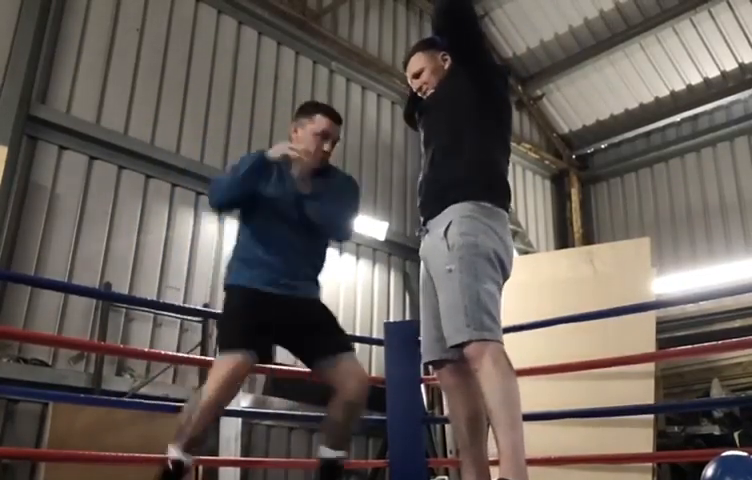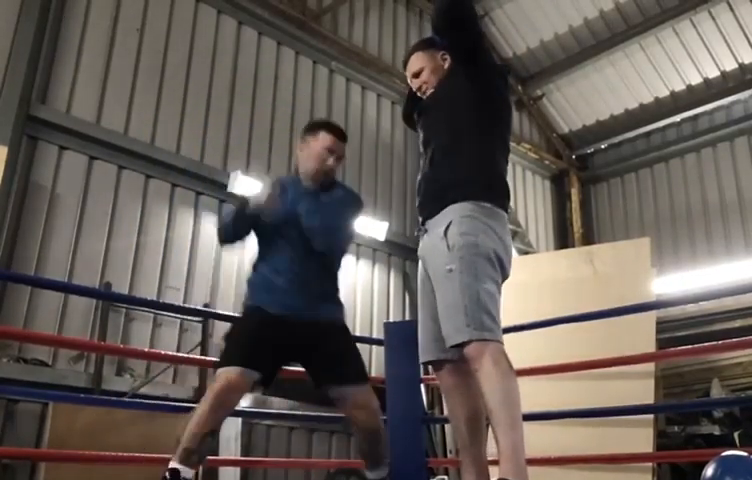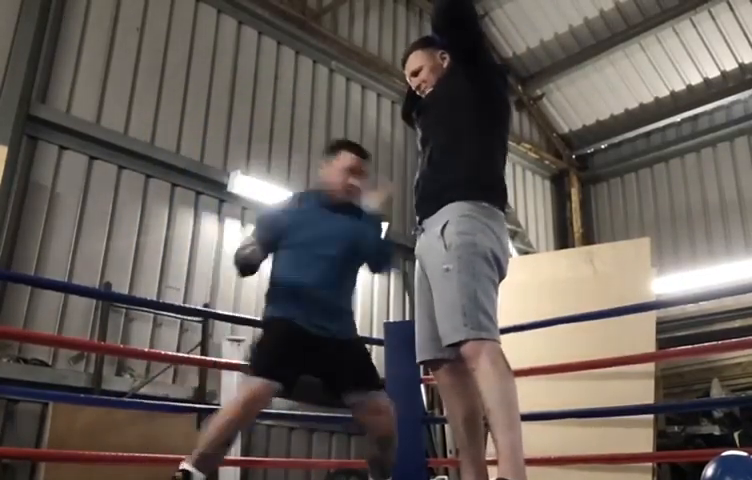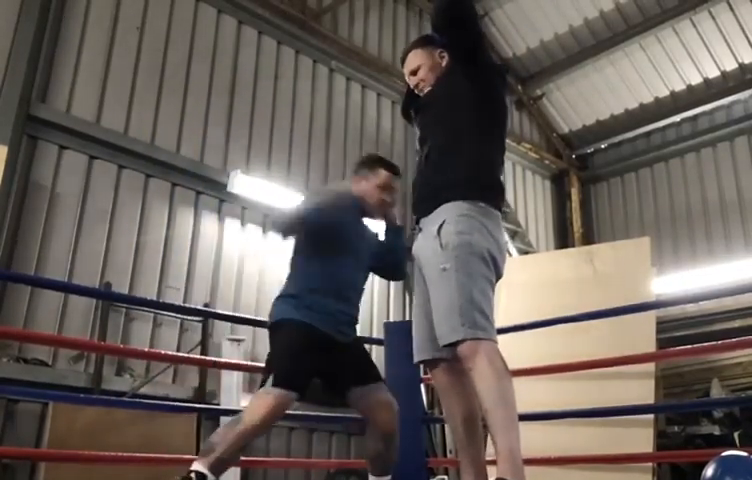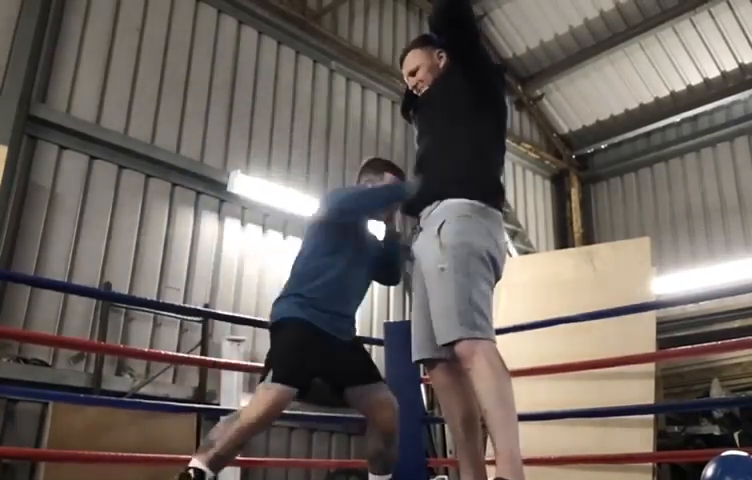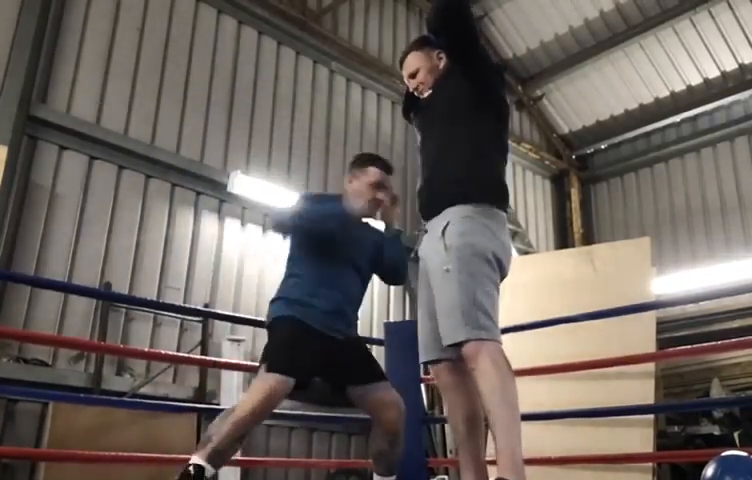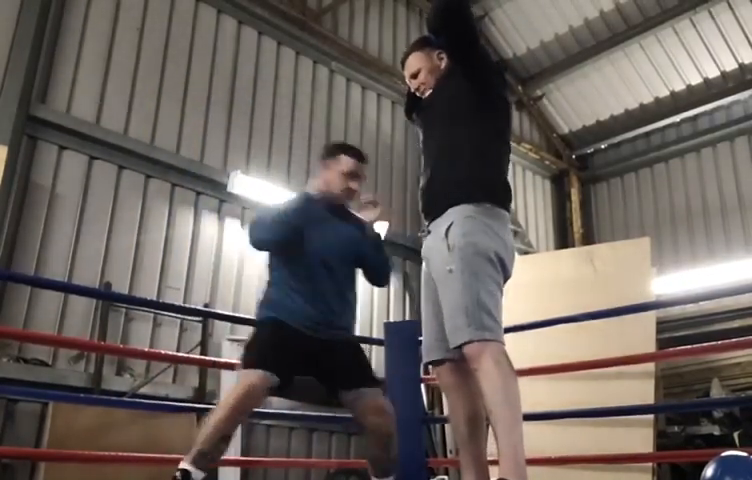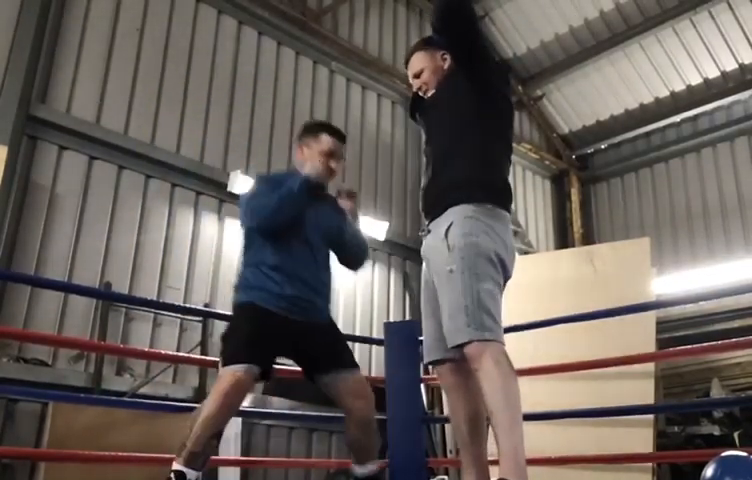
dt=0.1s
person 1, frame 1
left shoulder: (478, 80)
right shoulder: (439, 108)
right elbow: (411, 113)
right wrist: (420, 92)
left hip: (467, 220)
right hip: (438, 231)
left knee: (477, 344)
right knee: (448, 362)
person 1, frame 2
left shoulder: (478, 80)
right shoulder: (437, 109)
right elbow: (408, 113)
left hip: (466, 220)
right hip: (437, 232)
left knee: (478, 344)
right knee: (448, 362)
person 1, frame 3
left shoulder: (476, 79)
right shoulder: (437, 107)
right elbow: (409, 111)
left hip: (463, 219)
right hip: (434, 231)
left knee: (474, 343)
right knee: (444, 361)
person 1, frame 4
left shoulder: (475, 78)
right shoulder: (434, 105)
right elbow: (408, 109)
left hip: (460, 219)
right hip: (433, 229)
left knee: (472, 342)
right knee: (442, 360)
person 1, frame 5
left shoulder: (473, 78)
right shoulder: (435, 104)
right elbow: (409, 107)
left hip: (459, 219)
right hip: (433, 229)
left knee: (470, 343)
right knee: (441, 361)
person 1, frame 6
left shoulder: (474, 78)
right shoulder: (435, 107)
right elbow: (408, 109)
left hip: (466, 221)
right hip: (437, 232)
left knee: (476, 343)
right knee: (445, 361)
person 1, frame 7
left shoulder: (475, 79)
right shoulder: (438, 106)
right elbow: (413, 109)
left hip: (469, 220)
right hip: (441, 231)
left knee: (478, 344)
right knee: (447, 361)
person 1, frame 8
left shoulder: (479, 78)
right shoulder: (442, 107)
right elbow: (416, 109)
left hip: (469, 221)
right hip: (442, 232)
left knee: (479, 344)
right knee: (449, 361)
person 2, frame 1
left shoulder: (337, 183)
right shoulder: (263, 168)
left elbow: (340, 229)
right elbow: (219, 198)
left wrist: (305, 183)
right wrist: (265, 158)
left hip: (302, 296)
right hip: (251, 289)
left knee: (354, 383)
right knee: (228, 373)
person 2, frame 2
left shoulder: (341, 198)
right shoulder: (277, 191)
left elbow: (331, 241)
right elbow: (228, 232)
left wrist: (298, 197)
right wrist: (250, 208)
left hip: (324, 321)
right hip: (267, 311)
left knee: (366, 411)
right knee: (224, 388)
person 2, frame 3
left shoulder: (360, 221)
right shoulder: (290, 210)
left elbow: (381, 262)
right elbow: (245, 264)
left wrist: (373, 216)
right wrist: (248, 253)
left hip: (339, 334)
right hip: (288, 323)
left knee: (383, 417)
right knee: (249, 399)
person 2, frame 4
left shoulder: (366, 235)
right shoulder: (326, 211)
left elbow: (396, 270)
right elbow: (286, 224)
left wrist: (393, 225)
right wrist: (344, 198)
left hip: (340, 335)
right hip: (300, 324)
left knee: (386, 412)
right knee: (269, 408)
person 2, frame 5
left shoulder: (365, 238)
right shoulder: (341, 205)
left elbow: (390, 275)
left wrist: (391, 229)
left hip: (339, 334)
right hip: (301, 322)
left knee: (386, 411)
right knee: (268, 404)
person 2, frame 6
left shoulder: (372, 235)
right shoulder: (317, 205)
left elbow: (397, 275)
right elbow: (284, 222)
left wrist: (393, 228)
right wrist: (346, 210)
left hip: (342, 335)
right hip: (298, 322)
left knee: (391, 408)
right knee: (265, 395)
person 2, frame 7
left shoulder: (354, 228)
right shoulder: (292, 207)
left elbow: (381, 276)
right elbow: (261, 236)
left wrist: (371, 230)
right wrist: (309, 200)
left hip: (336, 336)
right hip: (283, 323)
left knee: (381, 415)
right knee: (245, 392)
person 2, frame 8
left shoulder: (330, 207)
right shoulder: (265, 186)
left elbow: (355, 258)
right elbow: (255, 218)
left wrist: (348, 219)
right wrist: (305, 179)
left hip: (313, 316)
right hip: (260, 306)
left knee: (359, 397)
right knee: (231, 385)
